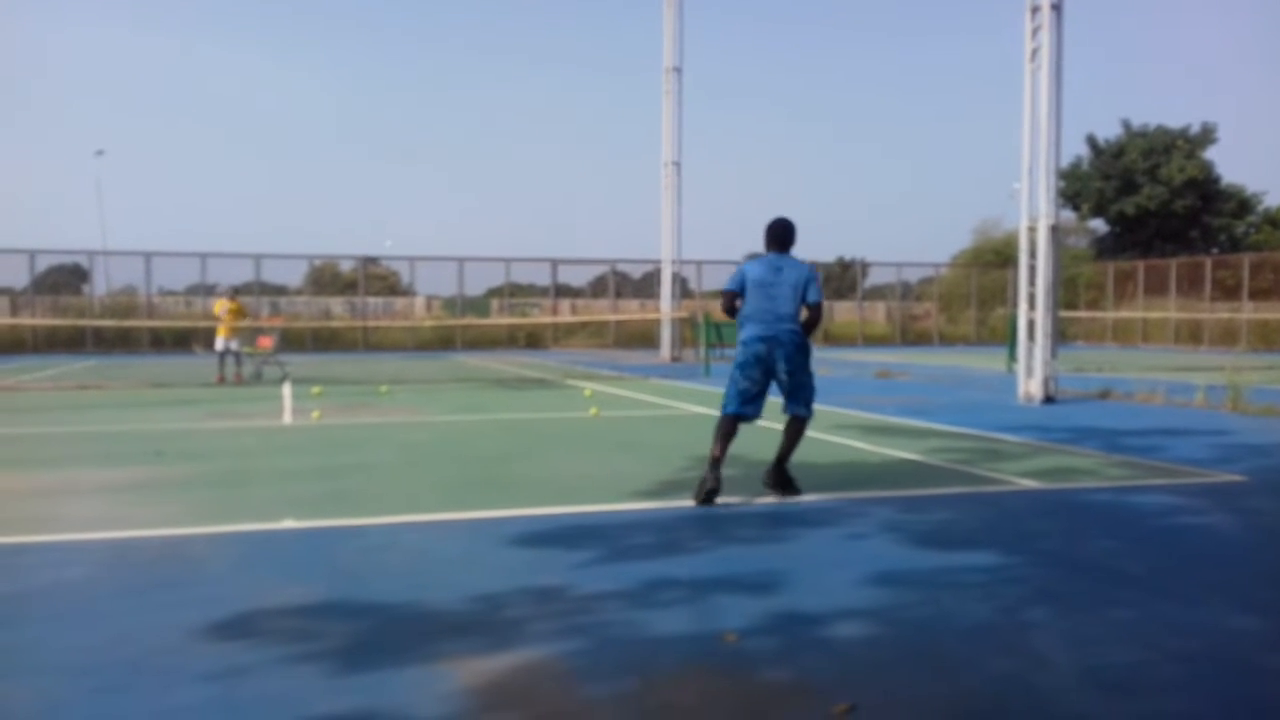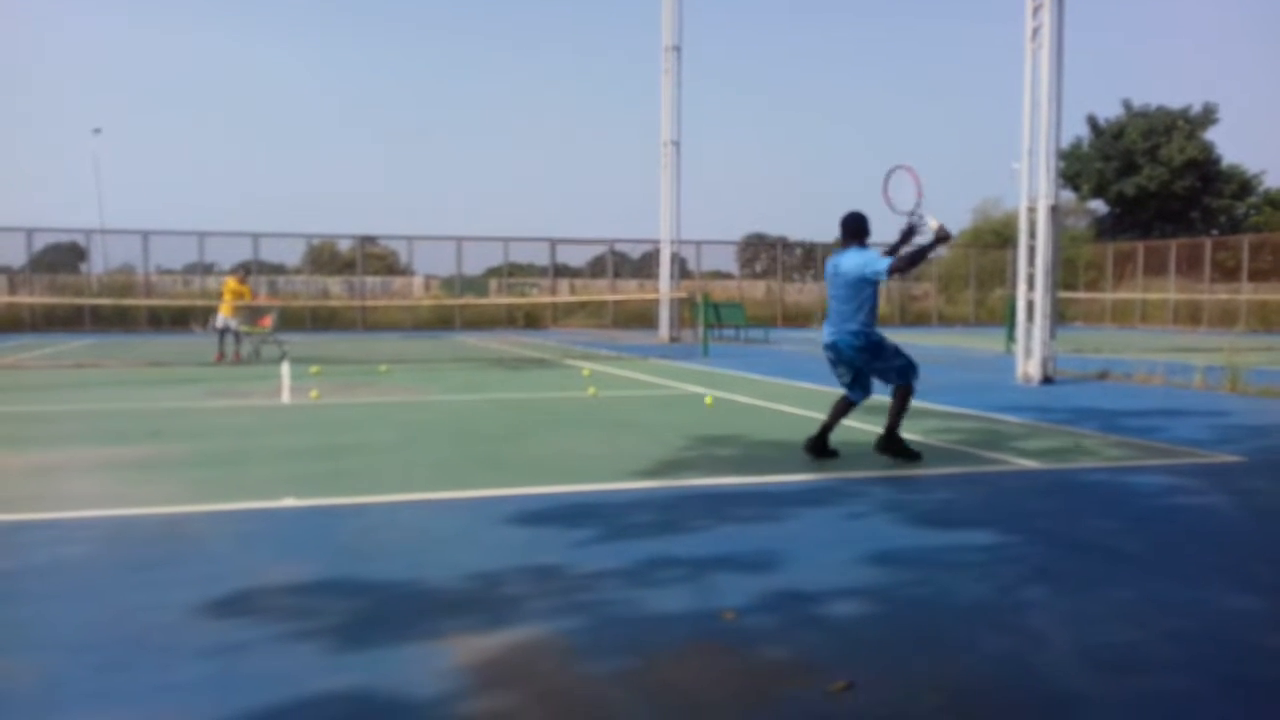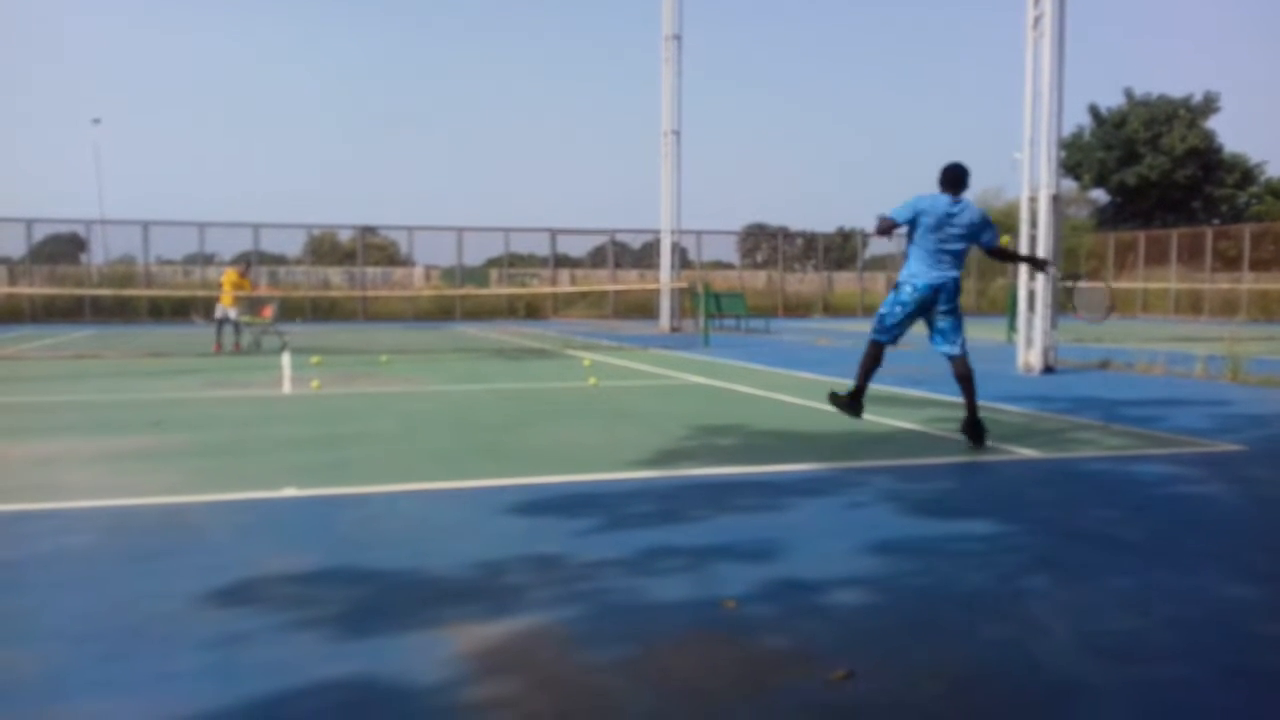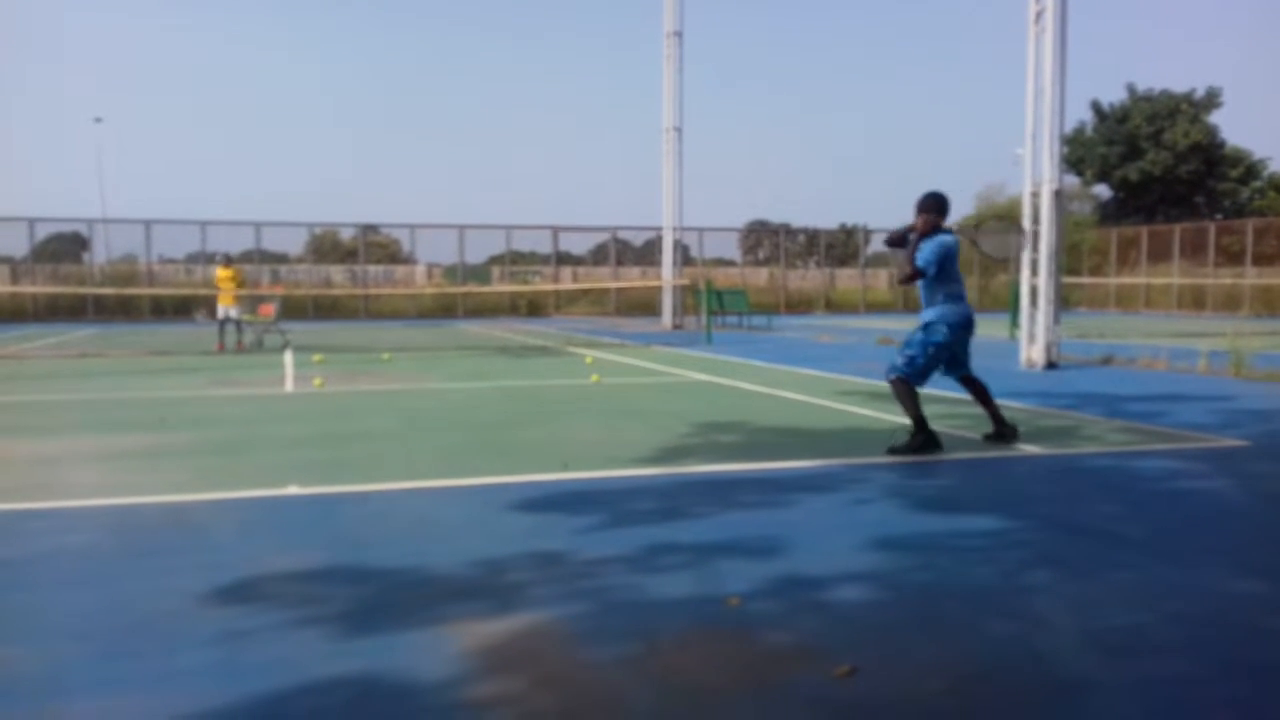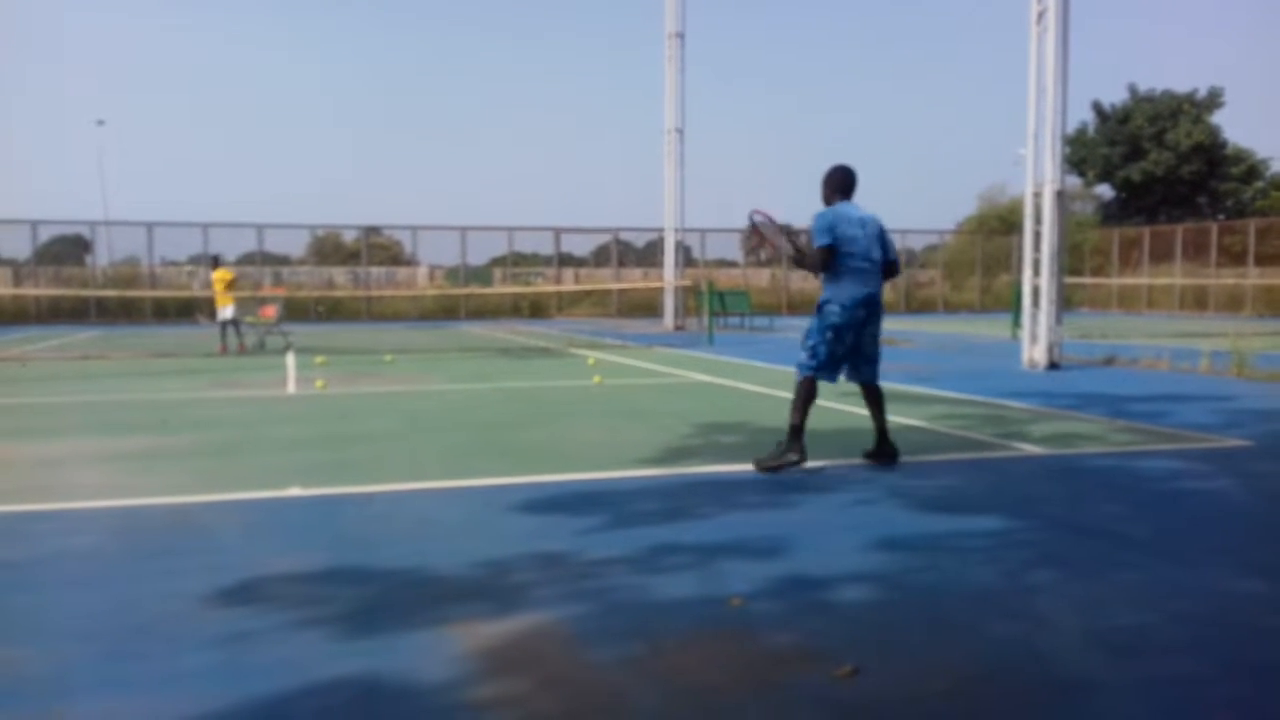
dt=0.5s
person 1, frame 1
left shoulder: (748, 268)
right shoulder: (806, 271)
left elbow: (727, 305)
right elbow: (815, 316)
left hip: (752, 343)
right hip: (789, 342)
left knee: (734, 413)
right knee: (800, 411)
left ankle: (714, 473)
right ankle: (777, 469)
person 1, frame 2
left shoulder: (833, 262)
right shoulder: (867, 259)
right elbow: (899, 266)
left wrist: (900, 242)
right wrist: (935, 242)
left hip: (833, 341)
right hip: (859, 339)
left knee: (856, 392)
right knee: (906, 375)
left ankle: (820, 439)
right ankle: (890, 437)
person 1, frame 3
left shoulder: (921, 203)
right shoulder: (975, 215)
left elbow: (883, 229)
right elbow: (996, 252)
left wrist: (882, 222)
right wrist: (1030, 260)
left hip: (911, 285)
right hip: (941, 289)
left knee: (878, 339)
right knee: (956, 354)
left ankle: (855, 396)
right ankle: (972, 419)
person 1, frame 4
left shoulder: (939, 243)
right shoulder: (933, 236)
left elbow: (905, 277)
right elbow: (891, 241)
left wrist: (915, 239)
right wrist: (911, 230)
left hip: (941, 323)
right hip: (958, 318)
left knee: (898, 376)
right knee: (964, 376)
left ankle: (923, 433)
right ankle: (1002, 426)
person 1, frame 5
left shoulder: (826, 218)
right shoulder: (872, 221)
left elbow: (822, 263)
right elbow: (892, 268)
left wrist: (804, 261)
left hip: (840, 305)
right hip: (871, 304)
left knee: (809, 373)
right knee: (865, 377)
left ankle: (793, 443)
right ankle: (883, 443)
